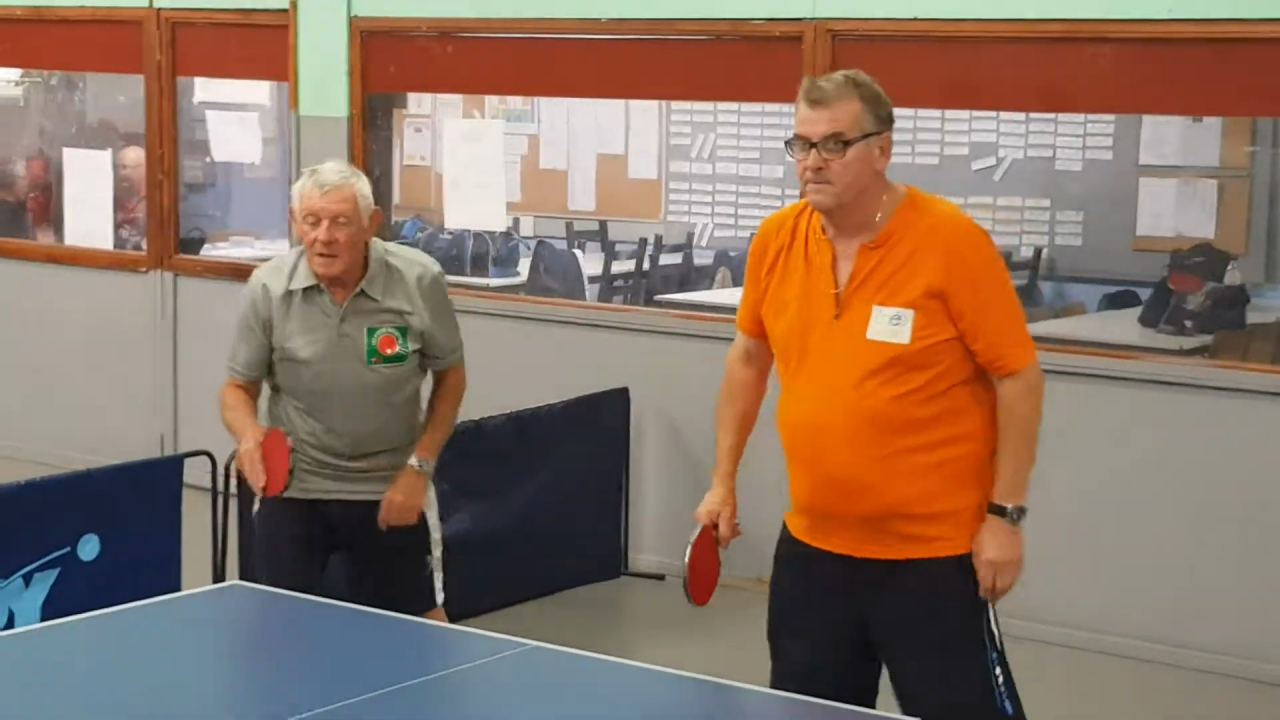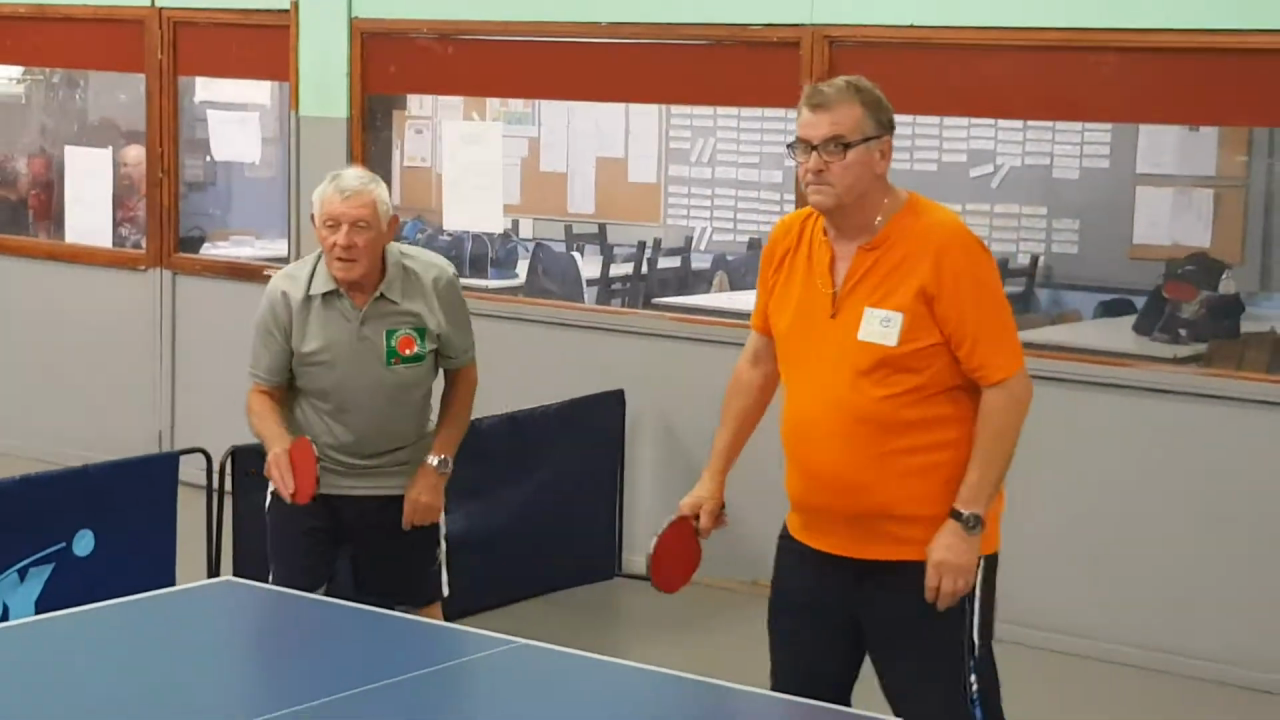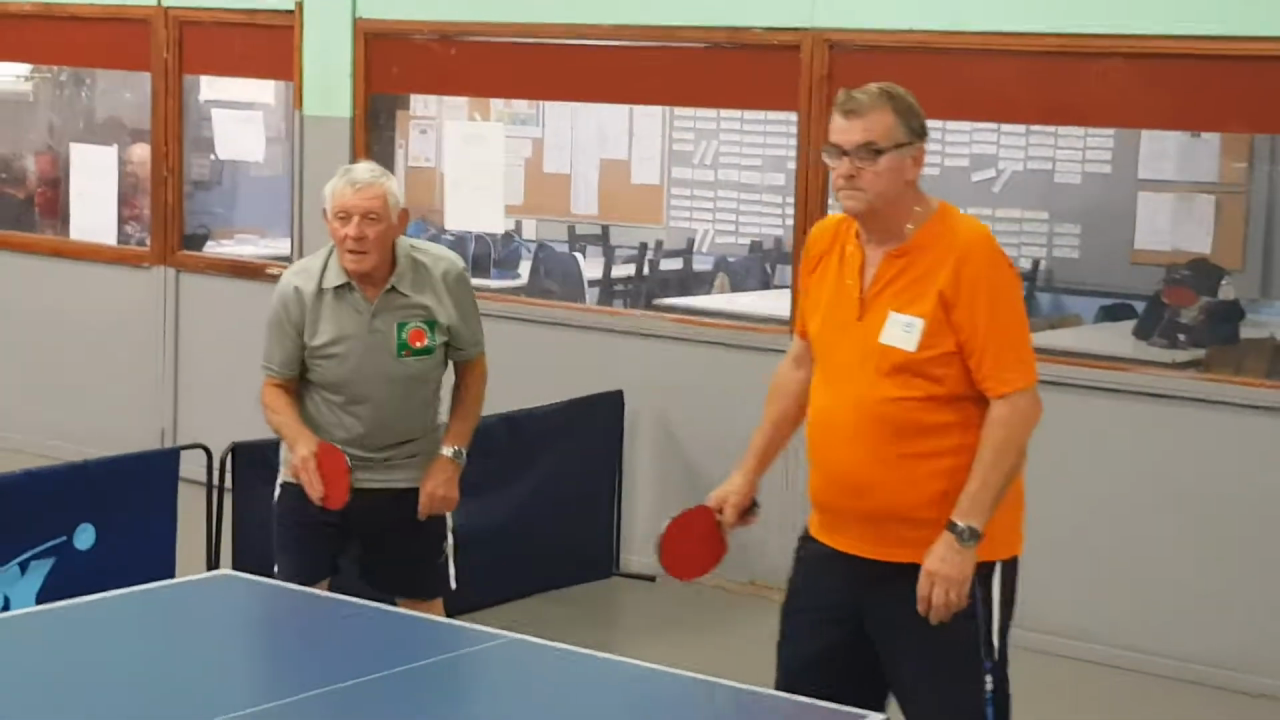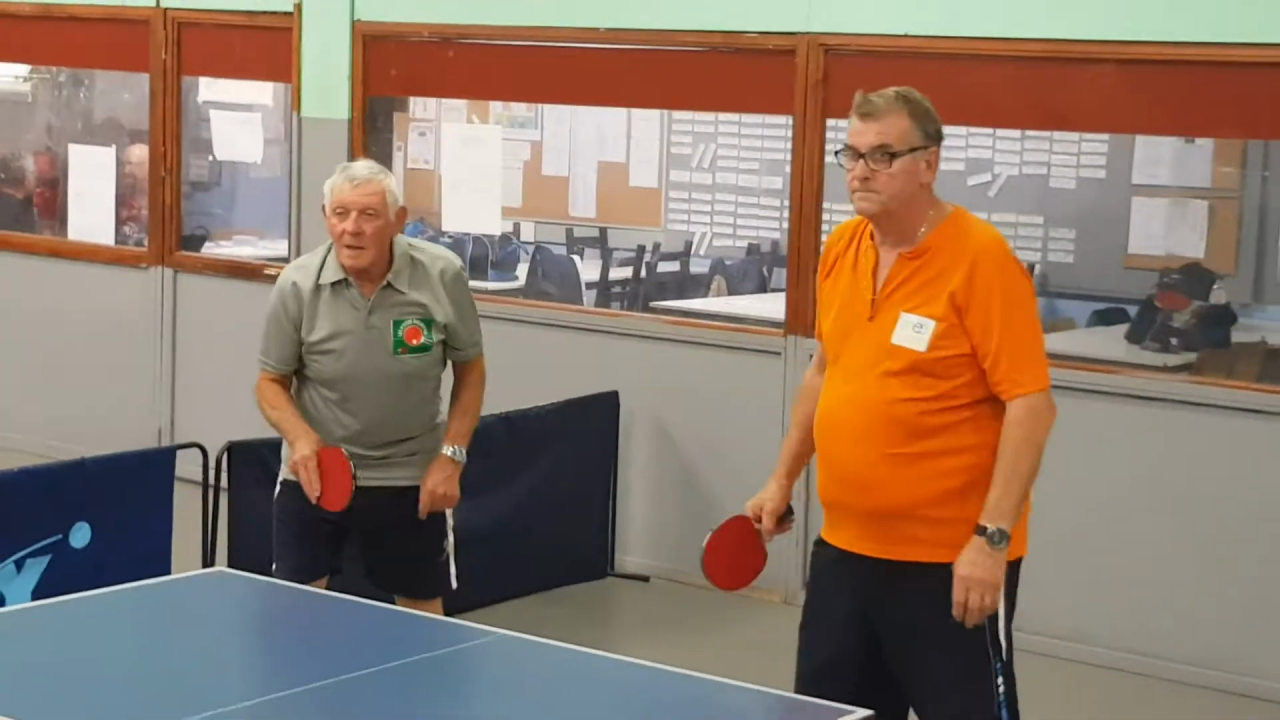
dt=0.2s
person 1, frame 1
left shoulder: (950, 240)
right shoulder: (776, 239)
left elbow: (1020, 378)
right elbow: (749, 359)
left wrist: (1005, 513)
right wrist: (724, 481)
left hip: (935, 549)
right hip: (814, 543)
person 1, frame 2
left shoulder: (945, 246)
right shoulder: (786, 242)
left elbow: (1008, 389)
right elbow: (759, 361)
left wrist: (966, 521)
right wrist: (715, 475)
left hip: (927, 550)
right hip: (811, 543)
person 1, frame 3
left shoulder: (969, 254)
right shoulder: (823, 244)
left elbow: (1017, 404)
left wrist: (963, 535)
right wrist: (750, 471)
left hip: (940, 556)
right hip: (832, 545)
person 1, frame 4
left shoulder: (981, 258)
right shoulder: (840, 246)
left elbow: (1030, 404)
left wrist: (994, 538)
right wrist: (782, 479)
left hip: (948, 559)
right hip: (843, 546)
person 2, frame 1
left shoulder: (420, 280)
right shoulder: (268, 288)
left elbow: (450, 378)
right elbow: (238, 389)
left wrist: (417, 469)
right wrist: (249, 434)
left hip: (391, 486)
right hip: (294, 486)
person 2, frame 2
left shoulder: (435, 282)
right shoulder: (286, 292)
left elbow: (461, 376)
right elbow: (264, 393)
left wrist: (437, 466)
right wrist: (279, 443)
left hip: (401, 485)
left knee: (421, 620)
person 2, frame 3
left shoulder: (445, 276)
right shoulder: (298, 287)
left elbow: (471, 370)
right elbow: (277, 387)
left wrist: (451, 457)
right wrist: (300, 442)
left hip: (411, 478)
right hip: (316, 474)
left knee: (424, 614)
person 2, frame 4
left shoulder: (443, 275)
right shoulder: (297, 284)
left elbow: (470, 371)
right elbow: (271, 381)
left wrist: (451, 455)
right wrist: (300, 437)
left hip: (410, 476)
right hip: (317, 472)
left knee: (423, 612)
